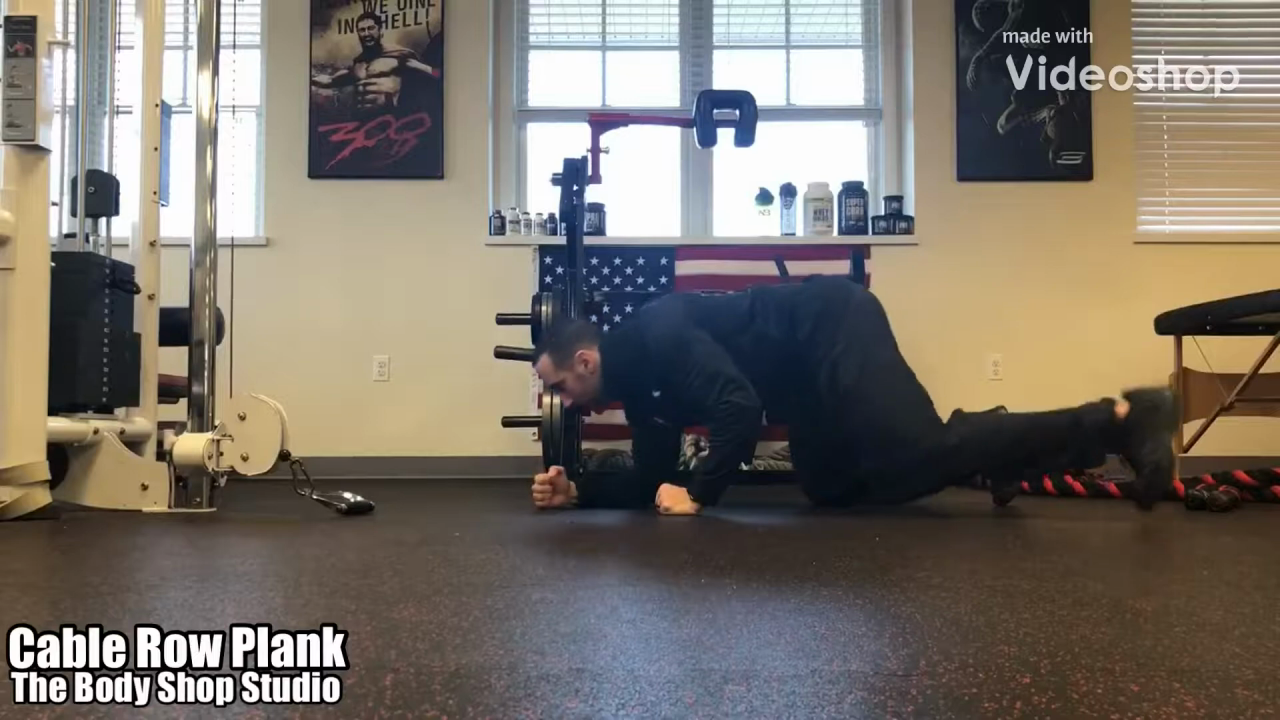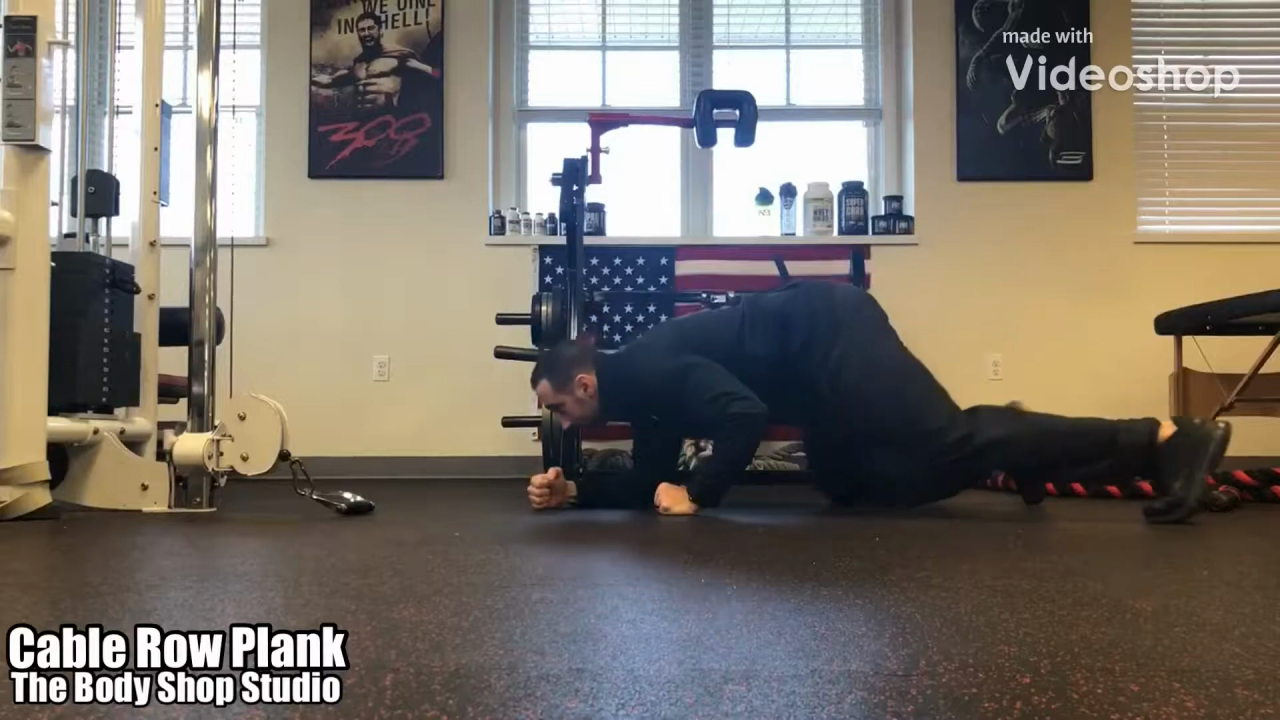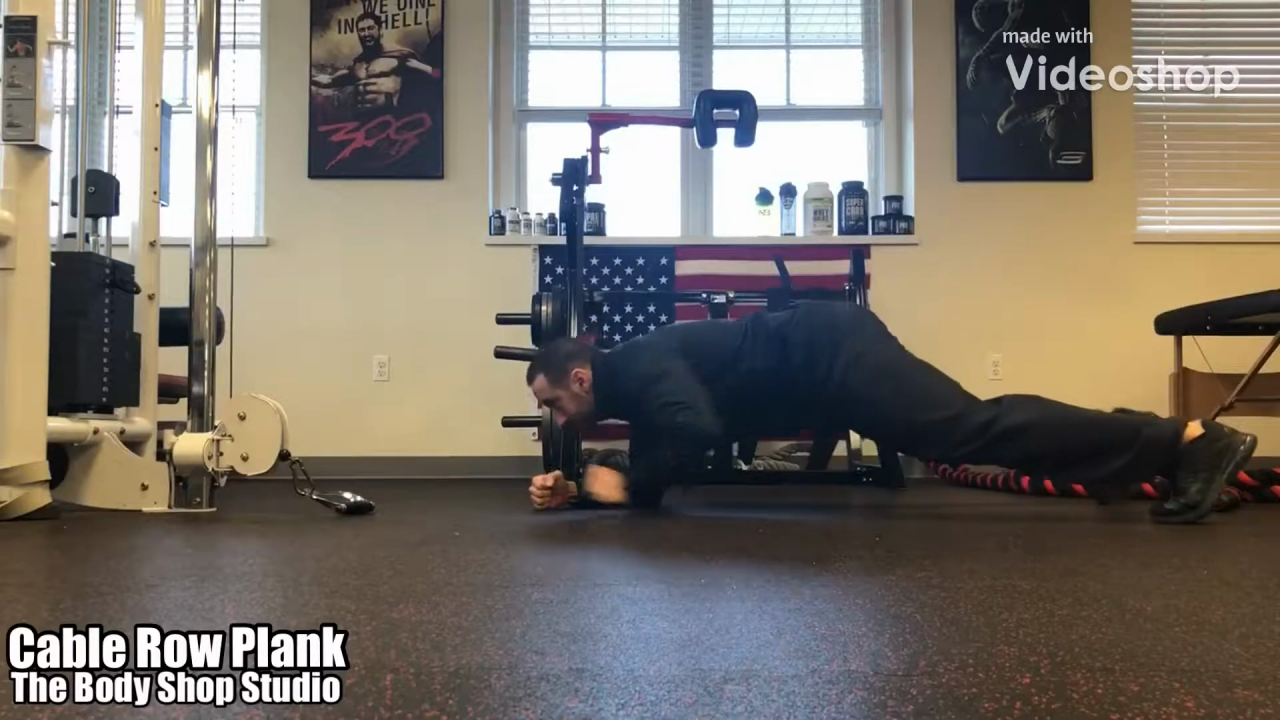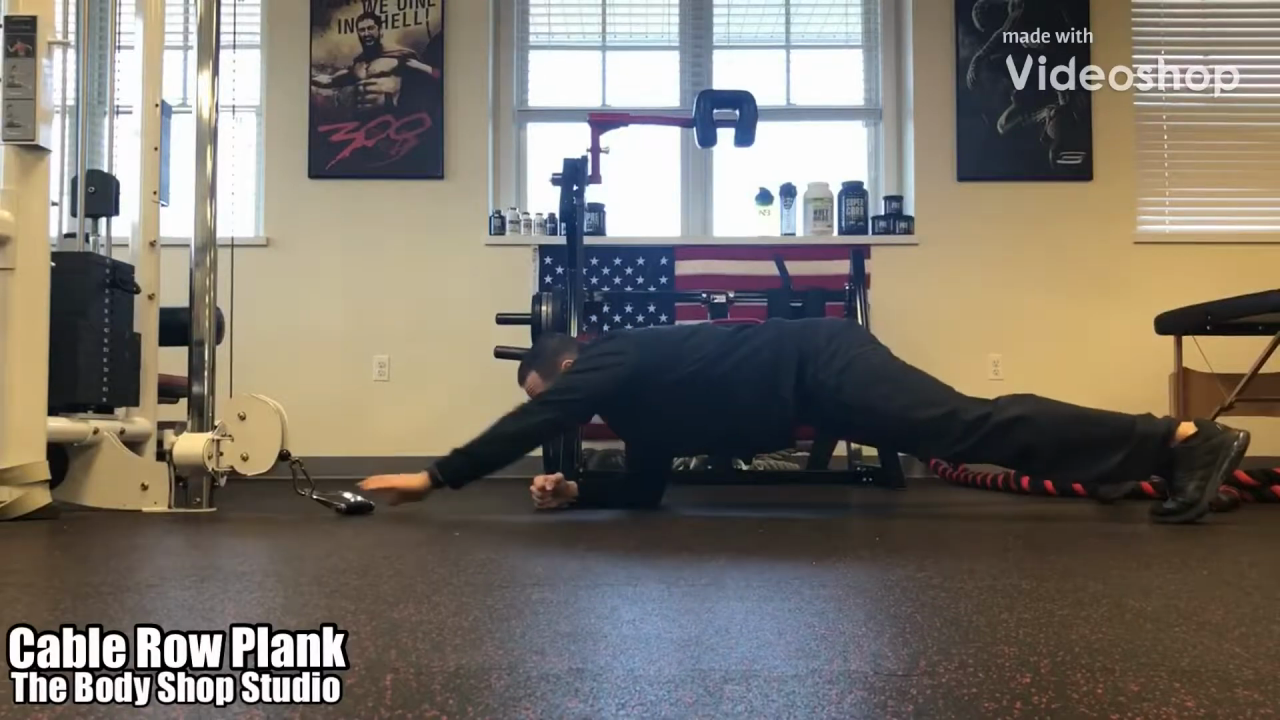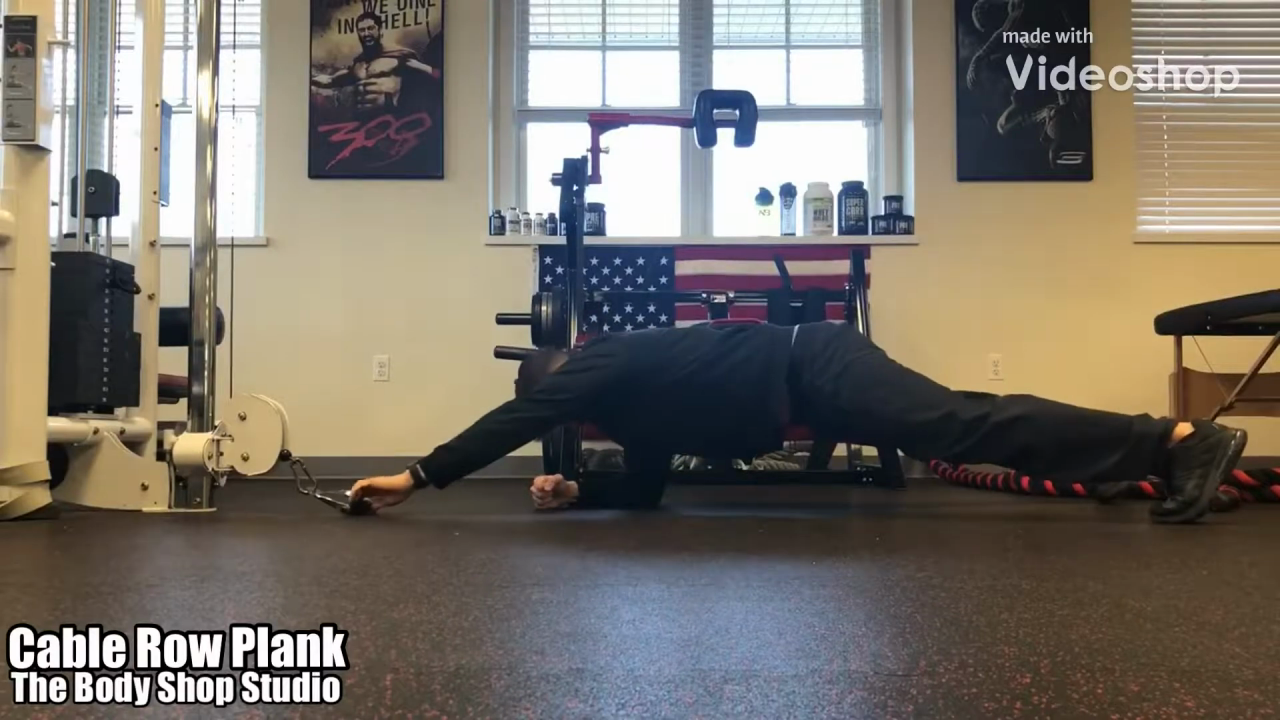
dt=0.3s
person 1, frame 1
left shoulder: (656, 335)
right shoulder: (639, 386)
left elbow: (741, 406)
right elbow: (653, 479)
left wrist: (699, 495)
right wrist: (576, 491)
left hip: (834, 324)
right hip: (813, 362)
left knee: (922, 454)
right knee: (829, 488)
left ankle: (1123, 418)
right ankle: (979, 441)
person 1, frame 2
left shoulder: (650, 366)
right shoulder: (640, 394)
left elbow: (746, 415)
right elbow: (651, 481)
left wrist: (696, 496)
right wrist: (574, 491)
left hip: (830, 330)
right hip: (821, 355)
left knee: (948, 444)
right knee: (848, 485)
left ankle: (1162, 440)
right ankle: (1002, 439)
person 1, frame 3
left shoulder: (643, 366)
right shoulder: (641, 383)
left elbow: (702, 437)
right elbow: (653, 476)
left wrist: (626, 484)
right wrist: (572, 488)
left hip: (835, 354)
right hip: (830, 371)
left knee: (975, 430)
right knee: (969, 430)
left ankle: (1190, 440)
right ankle: (1142, 440)
person 1, frame 4
left shoulder: (608, 362)
right shoulder: (632, 396)
left elbow: (534, 422)
right elbow: (644, 487)
left wrist: (433, 477)
right wrist: (576, 490)
left hip: (820, 363)
right hip: (811, 381)
left knee: (968, 427)
right knee: (959, 430)
left ankle: (1179, 439)
right ankle: (1155, 448)
person 1, frame 5
left shoulder: (602, 366)
right shoulder: (630, 400)
left elbow: (518, 418)
right elbow: (645, 488)
left wrist: (419, 475)
right wrist: (578, 490)
left hip: (812, 368)
right hip: (806, 380)
left knee: (963, 427)
right knee: (959, 430)
left ankle: (1179, 439)
right ankle: (1163, 447)
